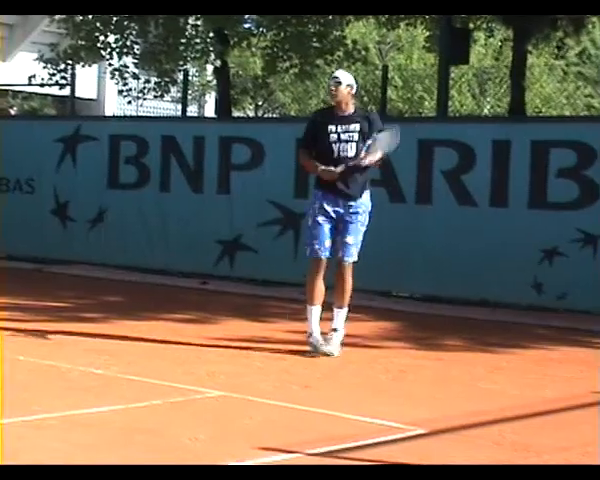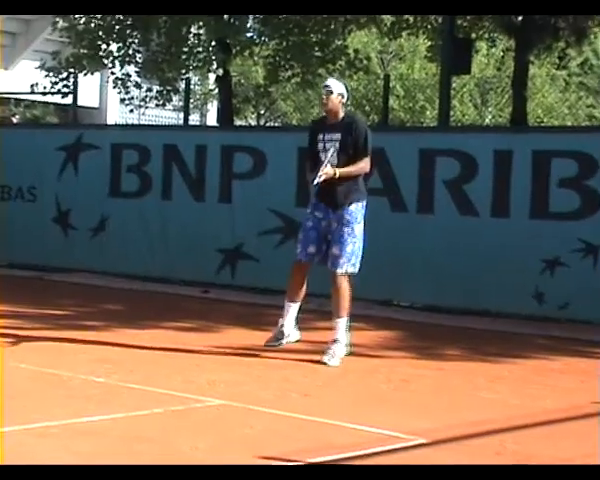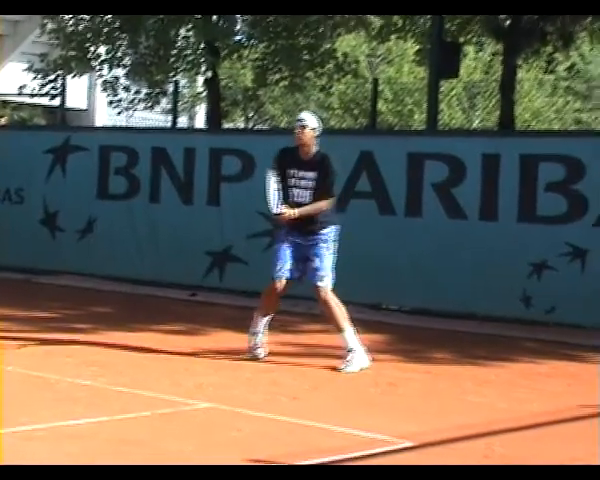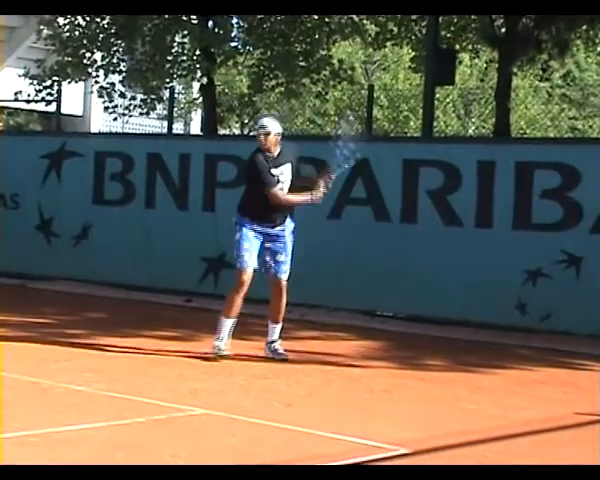
dt=0.4s
person 1, frame 1
left shoulder: (369, 119)
right shoulder: (319, 118)
left elbow: (376, 155)
right elbow: (304, 156)
left wrist: (370, 160)
right wrist: (319, 170)
left hip: (357, 199)
right hip: (325, 197)
left knee: (346, 265)
right knee: (318, 263)
left ankle: (337, 330)
right ankle: (313, 331)
person 1, frame 2
left shoulder: (356, 125)
right shoulder: (316, 127)
left elbow: (365, 165)
left wrist: (336, 172)
right wrist: (313, 175)
left hip: (349, 207)
right hip: (320, 205)
left knee: (339, 274)
right knee: (300, 265)
left ankle: (339, 340)
right ankle: (287, 327)
person 1, frame 3
left shoulder: (325, 162)
right shoulder: (284, 156)
left elbow: (326, 203)
left wrist: (297, 212)
right wrist: (282, 212)
left hip: (320, 233)
right hip: (291, 233)
left knee: (323, 291)
right knee: (276, 286)
left ankle: (357, 351)
right ankle: (256, 336)
person 1, frame 4
left shoulder: (288, 155)
right shoulder: (257, 160)
right elbow: (277, 198)
left wrist: (316, 185)
right wrist: (311, 197)
left hip: (280, 227)
right hip: (251, 224)
left knee: (279, 284)
right knee: (244, 279)
left ankle: (273, 342)
right ankle: (222, 337)
